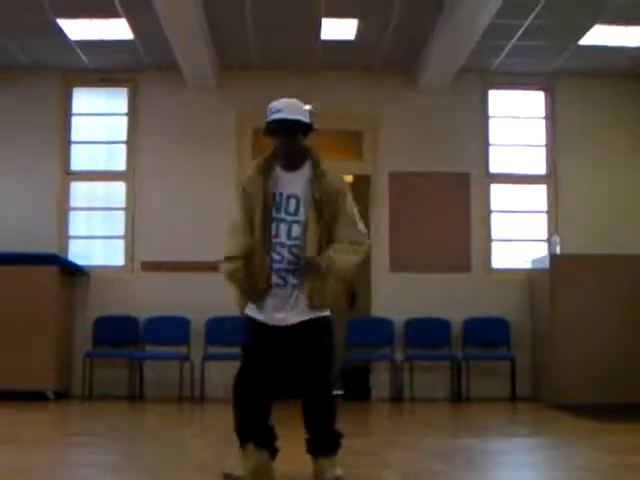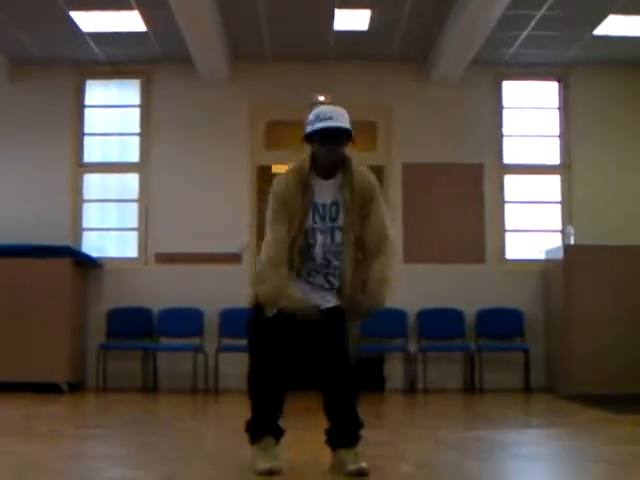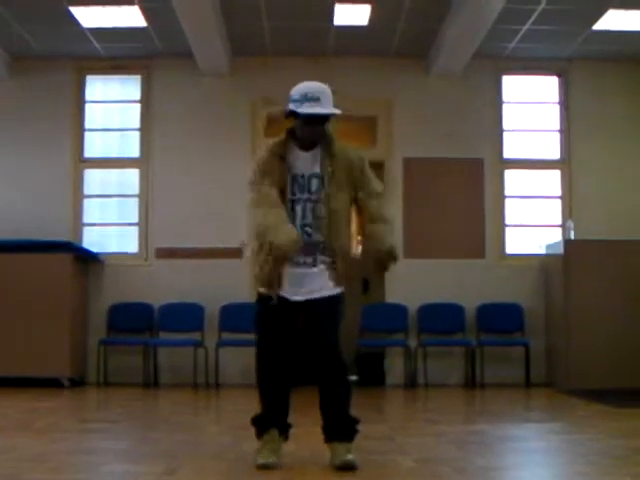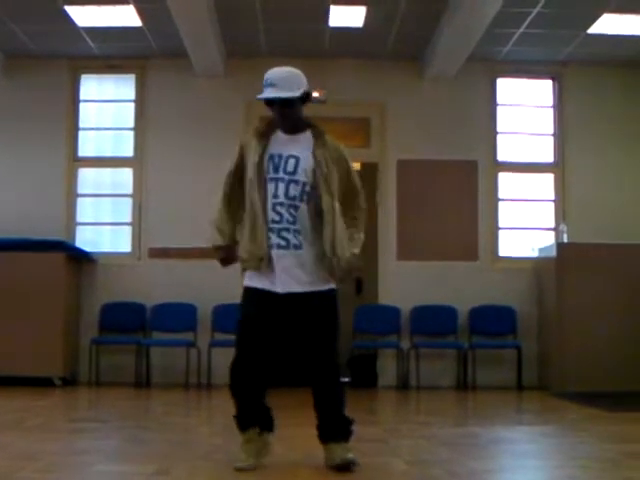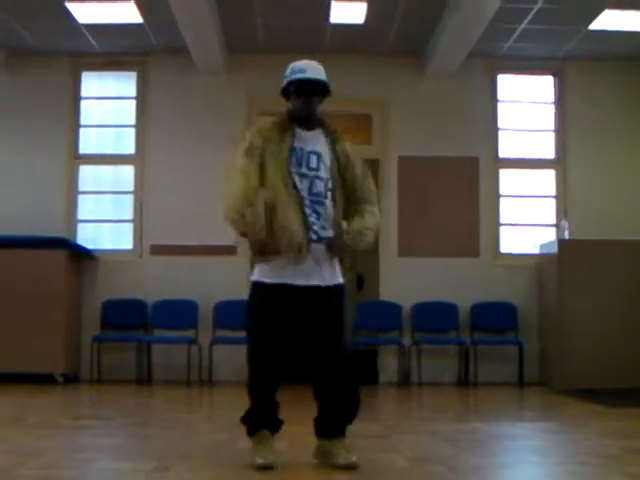
dt=1s
person 1, frame 1
left shoulder: (329, 183)
right shoulder: (254, 180)
left elbow: (355, 238)
right elbow: (240, 233)
left wrist: (326, 263)
right wrist: (235, 269)
left hip: (311, 309)
right hip: (263, 309)
left knee: (318, 388)
right knee: (250, 386)
person 1, frame 2
left shoulder: (363, 183)
right shoulder: (288, 184)
left elbow: (376, 244)
right elbow: (275, 249)
left wrist: (368, 297)
right wrist: (294, 302)
left hip: (332, 301)
right hip: (283, 300)
left knee: (339, 374)
right knee: (266, 372)
left ankle: (344, 449)
right ankle: (265, 444)
person 1, frame 3
left shoulder: (346, 159)
right shoulder: (272, 158)
left elbow: (373, 200)
right elbow: (264, 207)
left wrist: (383, 245)
right wrist: (287, 241)
left hip: (326, 283)
right hip: (277, 282)
left knee: (330, 361)
right knee: (272, 364)
left ankle: (339, 441)
right ankle: (271, 437)
person 1, frame 4
left shoulder: (329, 151)
right shoulder: (253, 145)
left elbow: (353, 205)
right elbow: (233, 195)
left wrist: (348, 251)
right wrist: (227, 239)
left hip: (315, 277)
right hip: (263, 274)
left knee: (323, 364)
right knee: (247, 360)
left ankle: (336, 441)
right ankle: (255, 435)
person 1, frame 5
left shoulder: (339, 148)
right shoulder: (266, 136)
left elbow: (367, 202)
right elbow: (241, 182)
left wrist: (353, 236)
right wrist: (251, 228)
left hip: (324, 274)
right hip: (275, 270)
left knee: (332, 362)
right knee: (265, 360)
left ankle: (331, 438)
right ankle: (263, 436)
